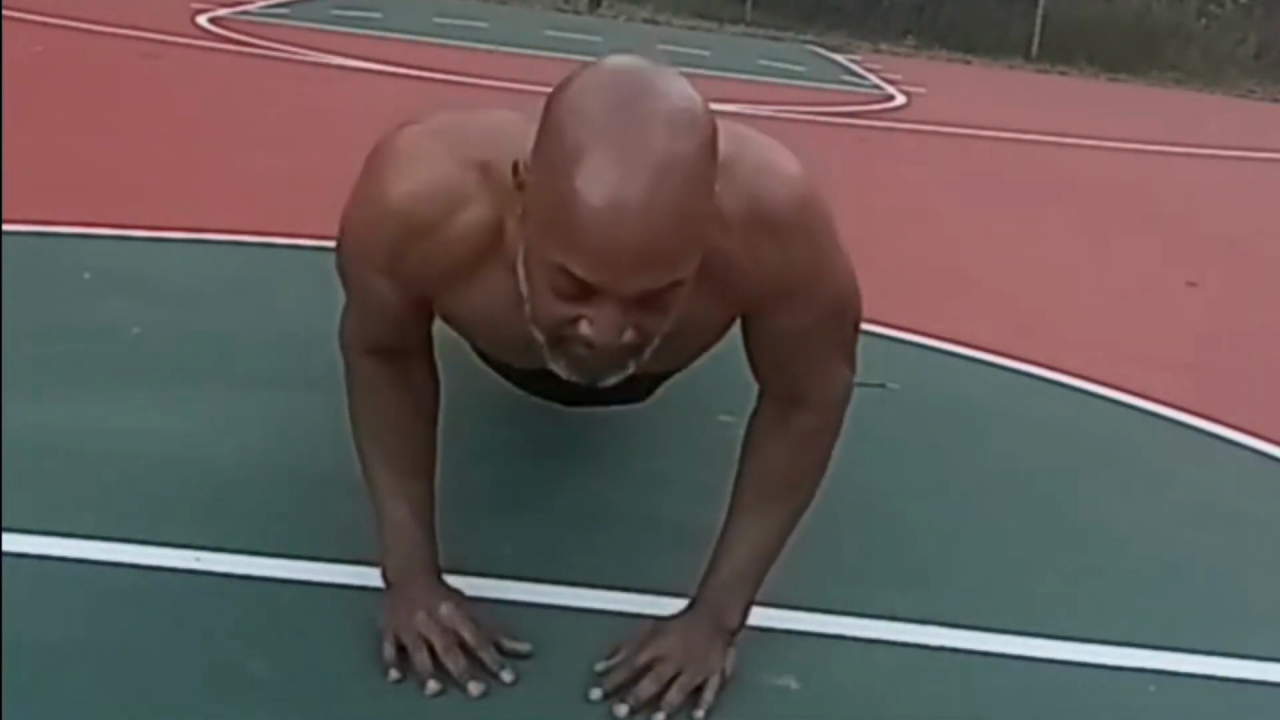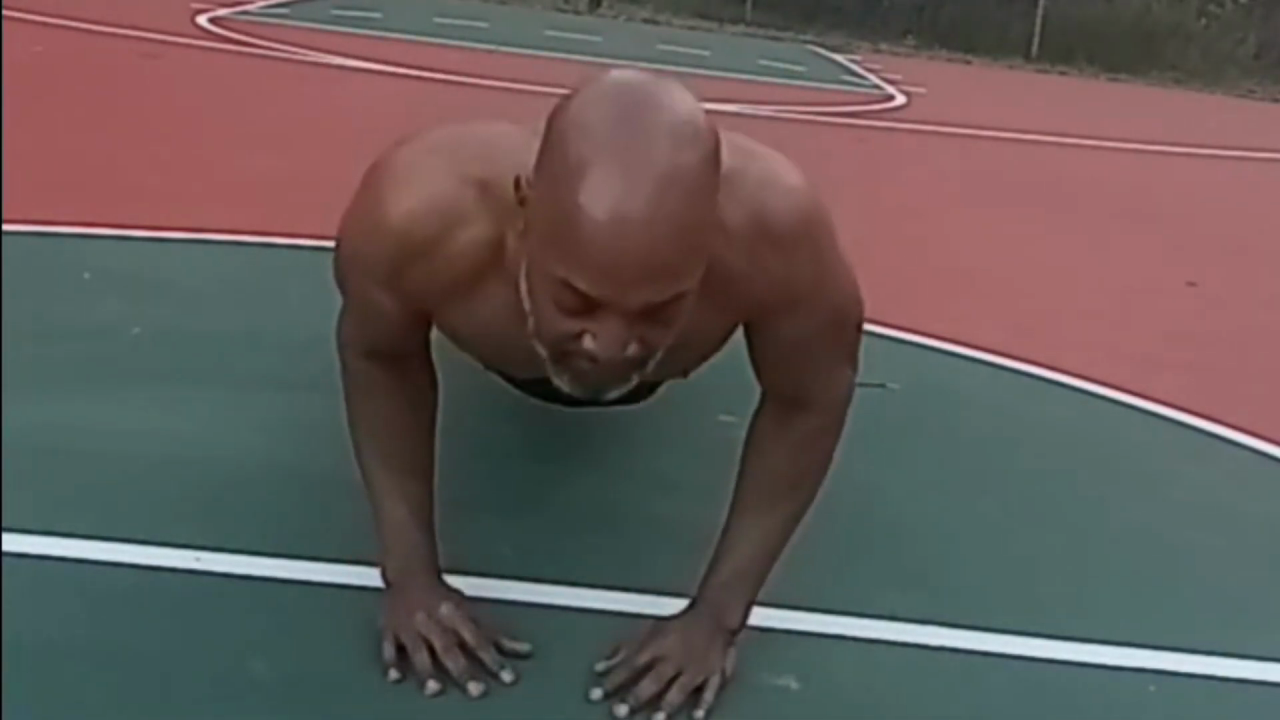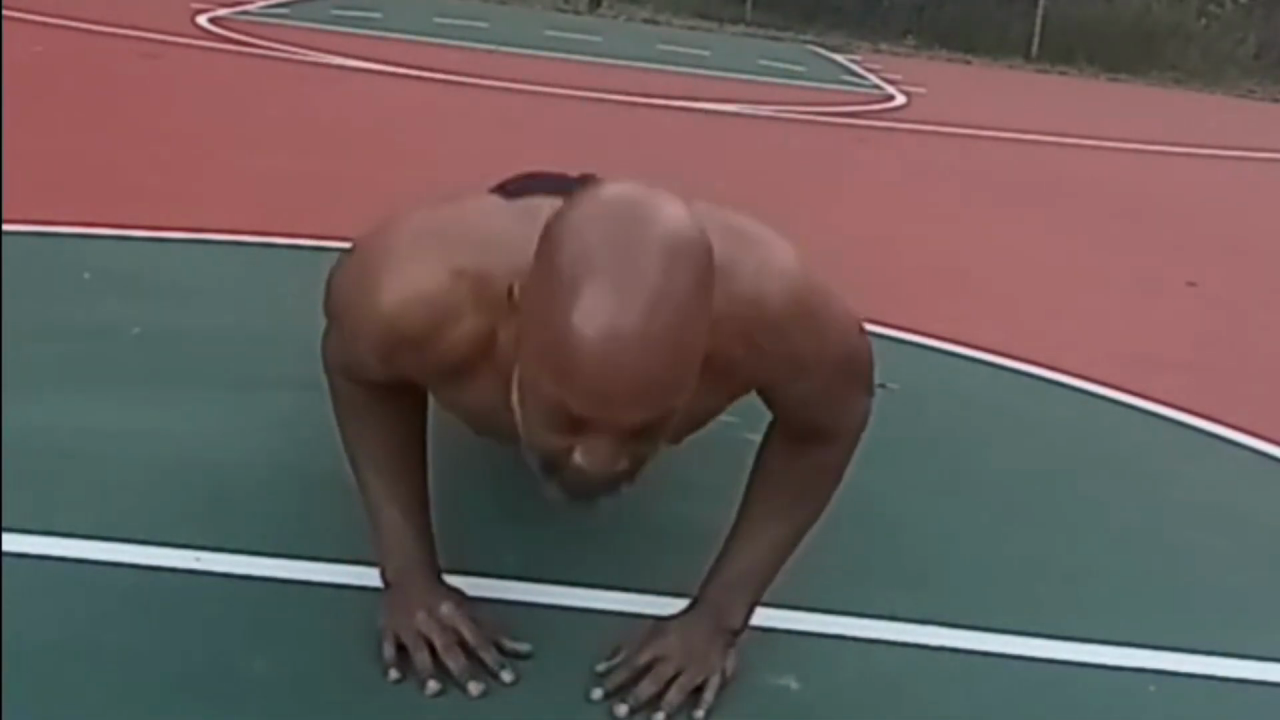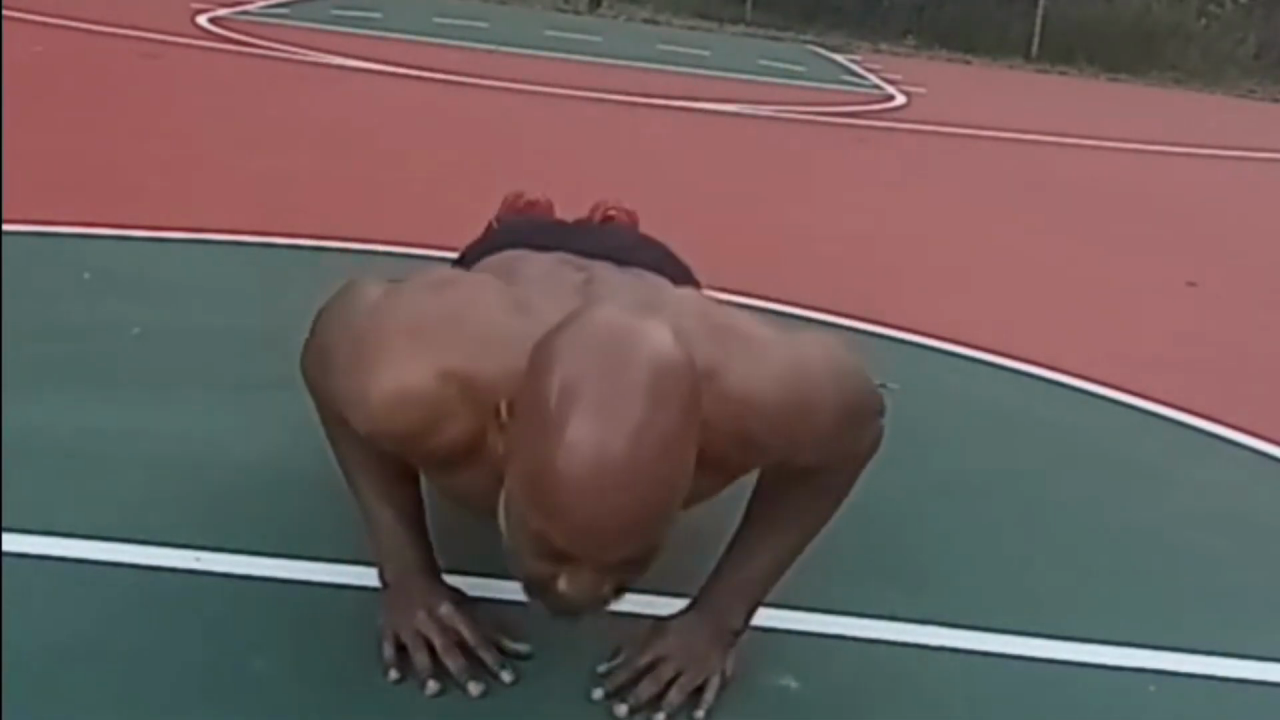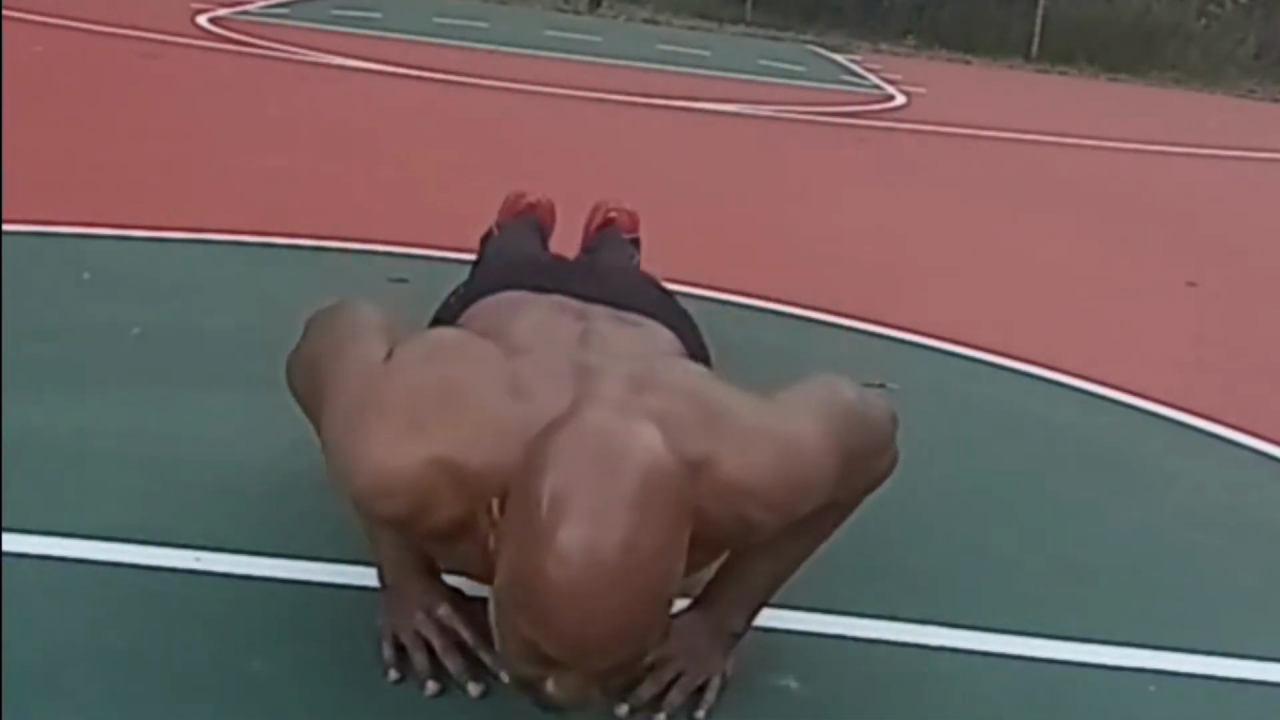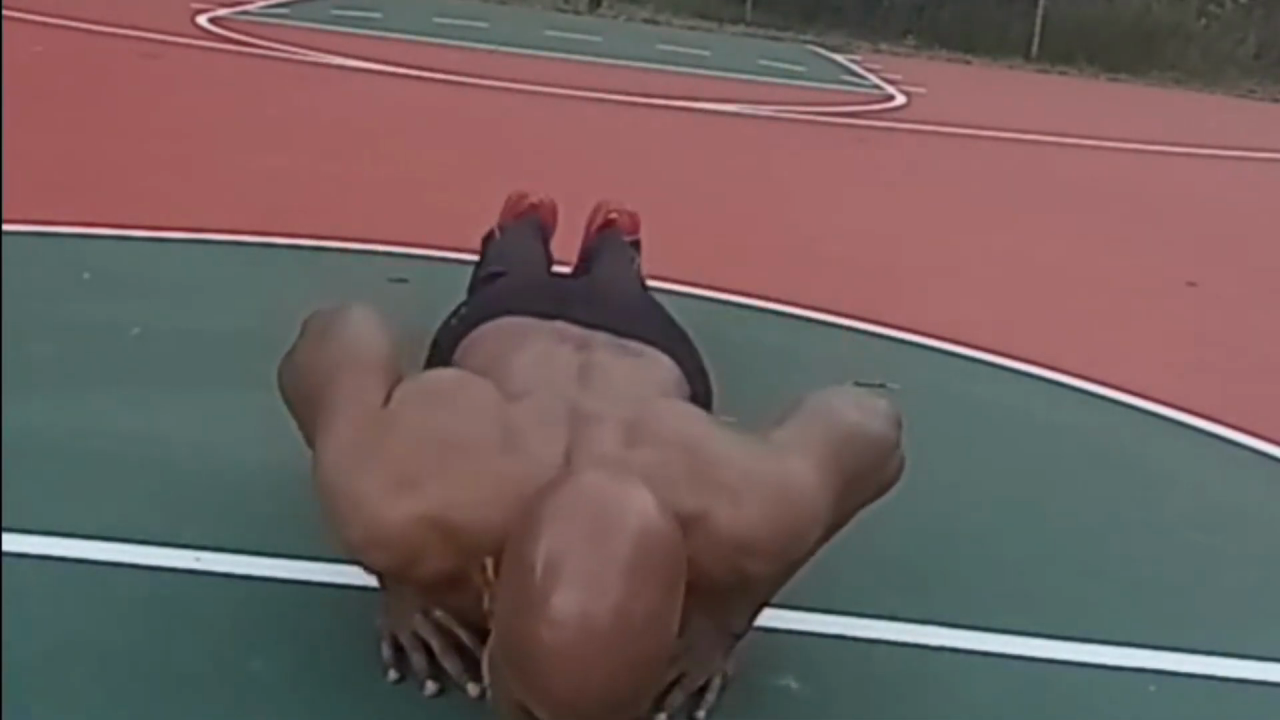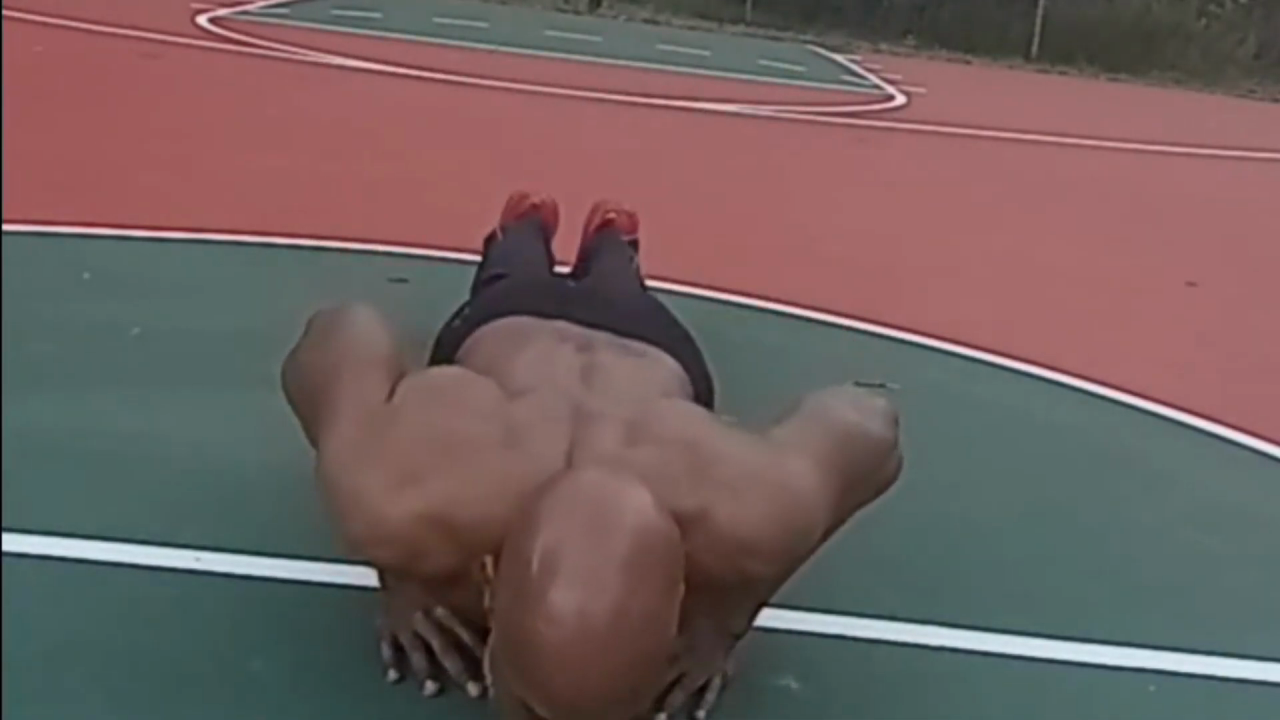
dt=0.1s
person 1, frame 1
left shoulder: (772, 214)
right shoulder: (419, 197)
left elbow: (809, 398)
right elbow: (379, 351)
left wrist: (719, 613)
right wrist: (408, 575)
person 1, frame 2
left shoulder: (775, 227)
right shoulder: (419, 213)
left elbow: (811, 400)
right elbow: (377, 355)
left wrist: (721, 613)
right wrist: (408, 575)
person 1, frame 3
left shoulder: (771, 300)
right shoulder: (415, 291)
left elbow: (831, 423)
right elbow: (358, 374)
left wrist: (718, 617)
right wrist: (407, 576)
right ankle: (518, 212)
person 1, frame 4
left shoulder: (755, 398)
right shoulder: (411, 390)
left elbow: (857, 432)
right elbow: (329, 376)
left wrist: (719, 620)
right wrist: (405, 580)
left ankle: (615, 232)
right ankle: (518, 226)
person 1, frame 5
left shoulder: (747, 476)
right shoulder: (408, 467)
left elbow: (873, 430)
right elbow: (338, 333)
left wrist: (721, 622)
right wrist: (406, 582)
left hip: (650, 334)
right hip: (492, 321)
left ankle: (612, 235)
right ankle: (522, 223)
person 1, frame 6
left shoulder: (744, 523)
right shoulder: (405, 516)
left elbow: (877, 434)
left wrist: (723, 624)
right wrist: (405, 589)
left hip: (651, 352)
left ankle: (613, 236)
right ankle: (523, 224)
person 1, frame 7
left shoulder: (741, 514)
right shoulder: (407, 498)
left elbow: (875, 438)
right elbow: (330, 341)
left wrist: (721, 622)
right wrist: (406, 582)
left hip: (655, 357)
left ankle: (612, 236)
right ankle: (523, 227)
